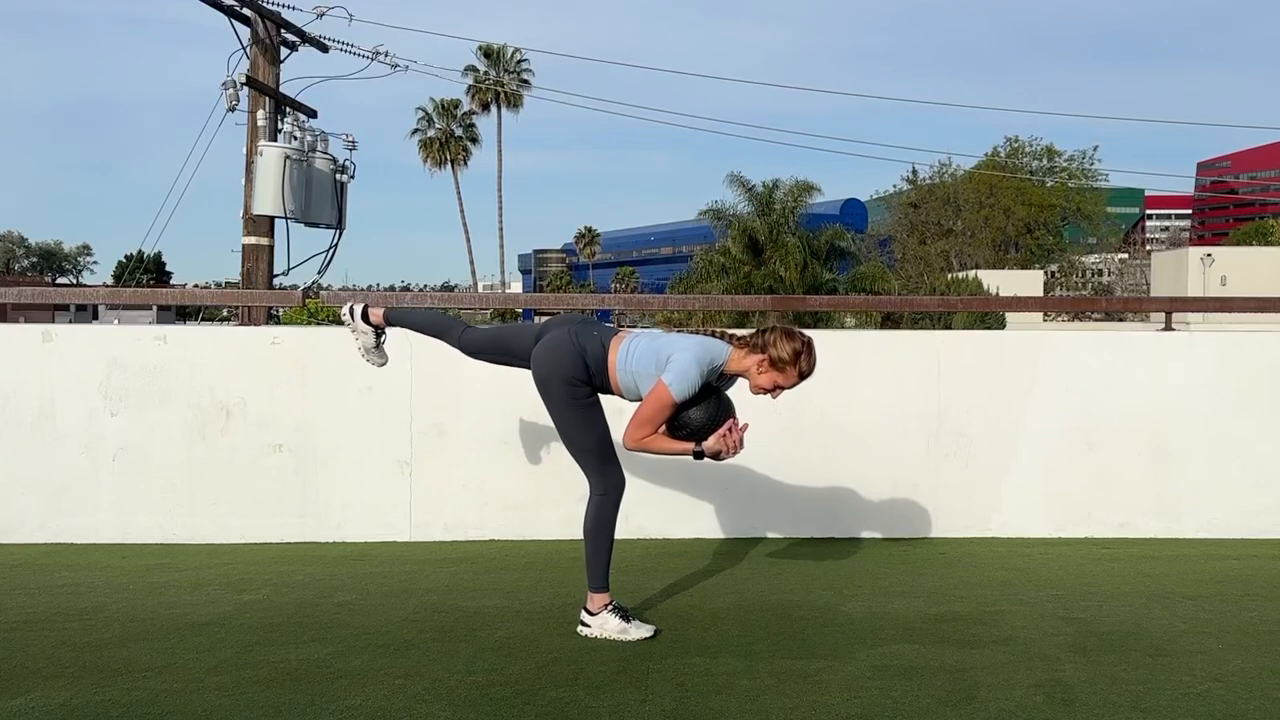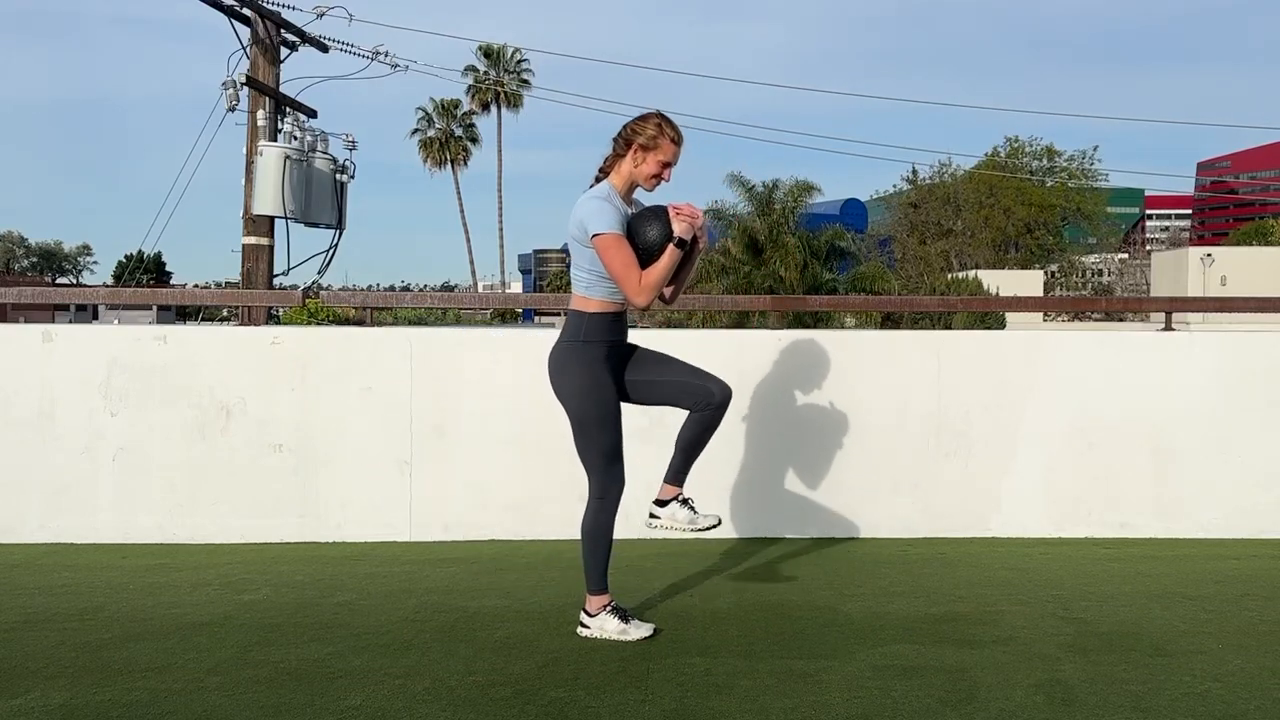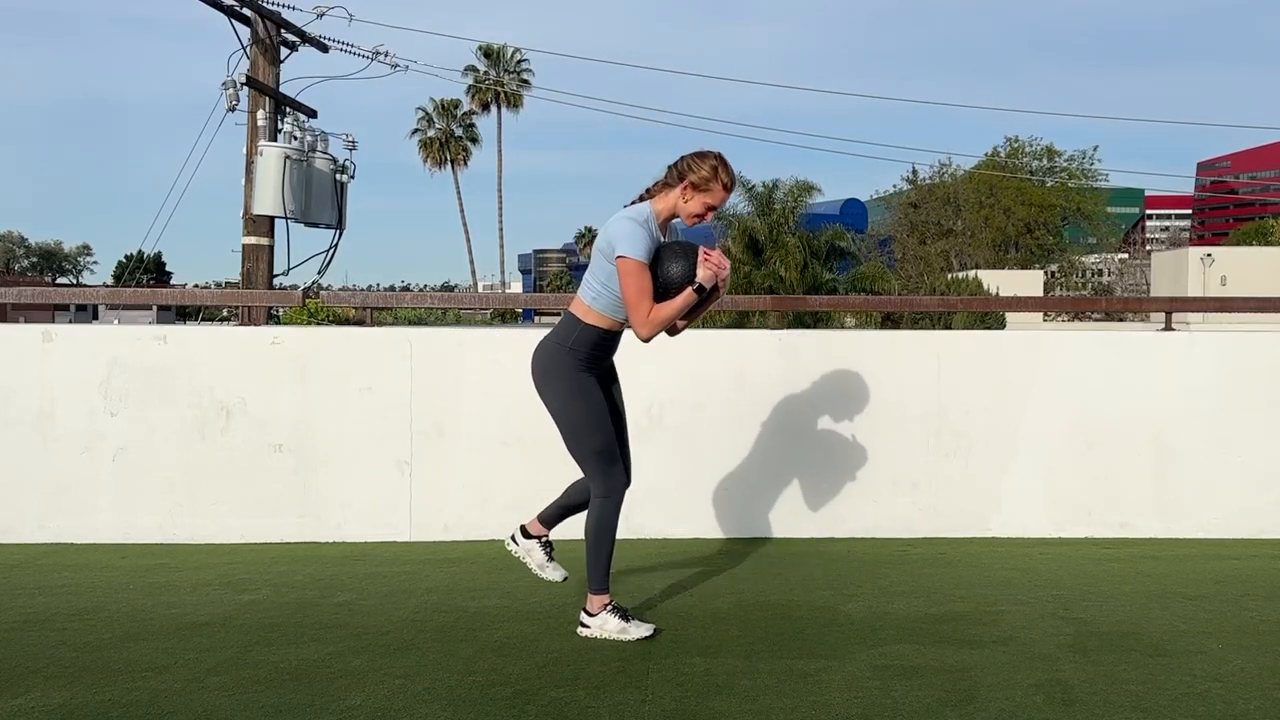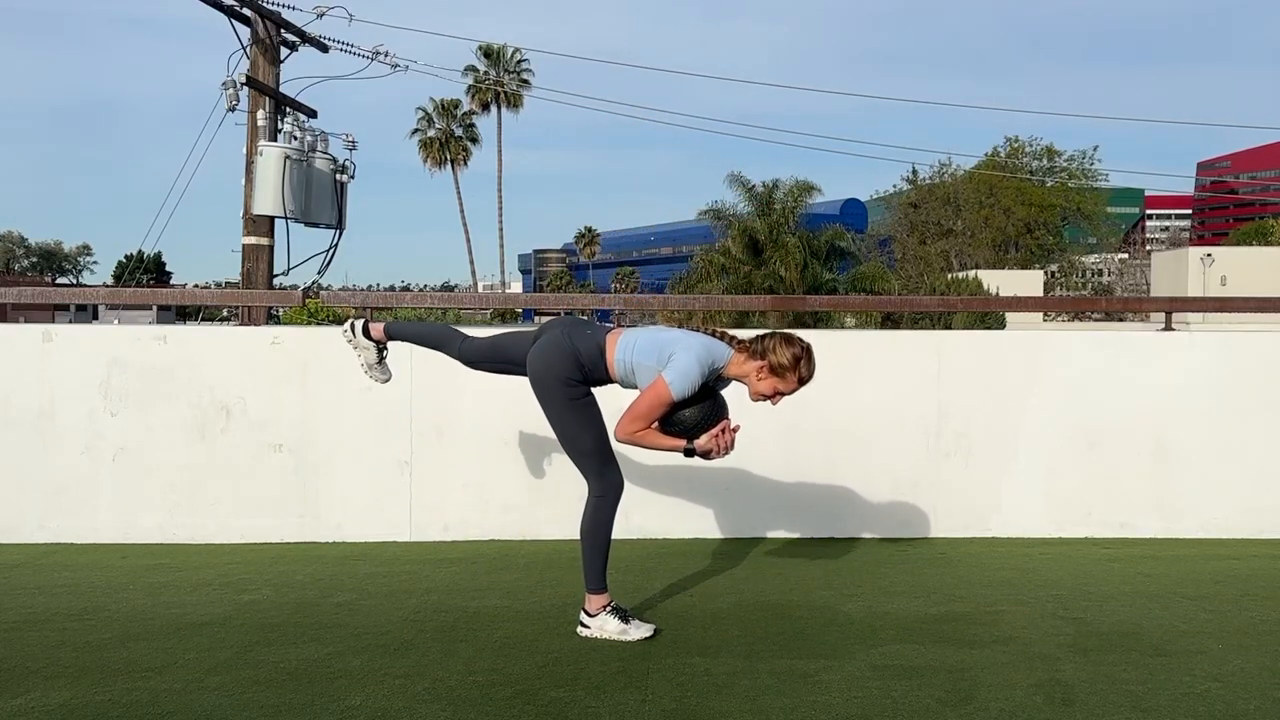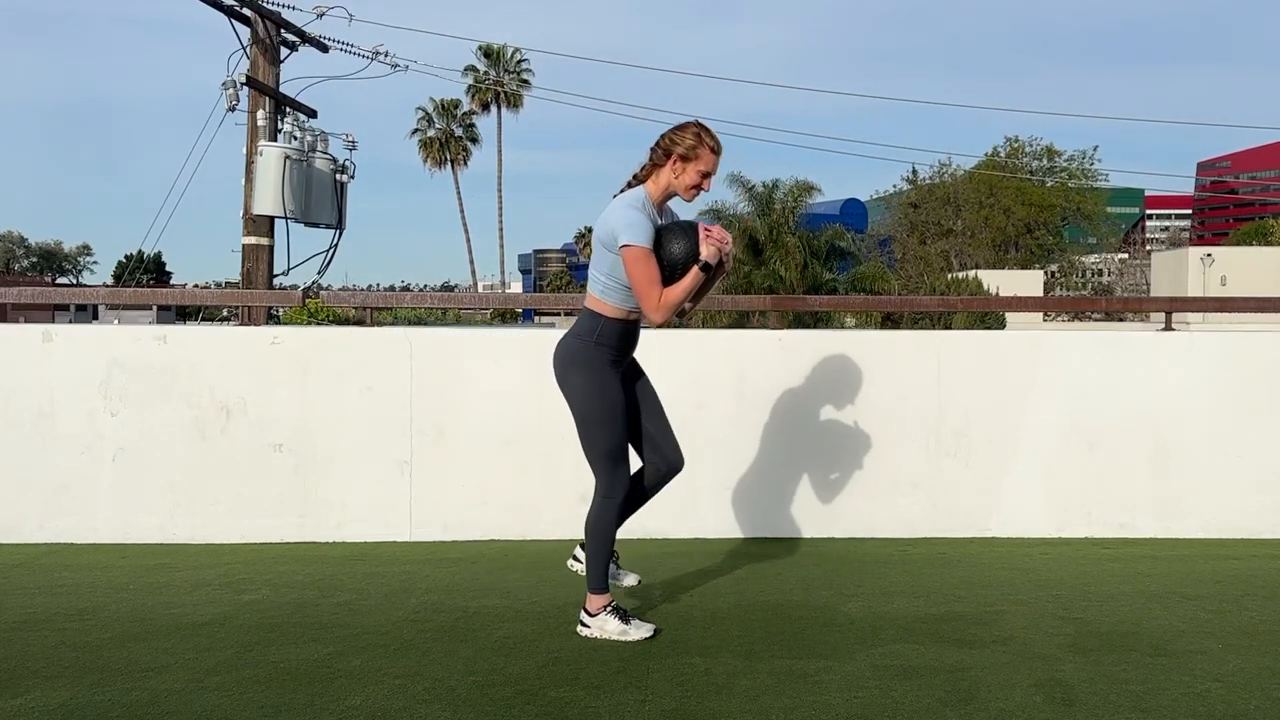
dt=1s
person 1, frame 1
left shoulder: (725, 364)
right shoulder: (695, 366)
right elbow: (635, 436)
left wrist: (715, 442)
right wrist: (703, 449)
left hip: (572, 336)
right hip: (563, 364)
left knee: (470, 340)
right knee: (608, 483)
left ankle: (373, 319)
right ankle: (596, 610)
person 1, frame 2
left shoulder: (632, 207)
right shoulder: (598, 207)
left elbow: (666, 292)
right elbow: (639, 294)
left wrist: (692, 247)
right wrist: (680, 238)
left hip: (615, 349)
right hip: (583, 353)
left knee: (715, 395)
right knee: (607, 482)
left ankle: (669, 499)
right ankle: (595, 611)
person 1, frame 3
left shoulder: (668, 231)
right shoulder: (634, 229)
left elbow: (672, 323)
right elbow: (646, 326)
left wrist: (711, 288)
right wrist: (701, 286)
left hip: (593, 361)
right hip: (566, 362)
left knee: (607, 477)
right knee: (610, 481)
left ankle: (534, 534)
right ankle: (596, 611)
person 1, frame 4
left shoulder: (723, 360)
right shoulder: (696, 367)
left elbow: (664, 413)
right elbow: (628, 429)
left wrist: (707, 438)
right wrist: (695, 447)
left hip: (568, 338)
right hip: (560, 367)
left knee: (469, 350)
right knee: (606, 485)
left ankle: (372, 332)
right ankle: (596, 612)
person 1, frame 5
left shoulder: (664, 213)
right shoulder: (629, 215)
left elbow: (681, 308)
right elbow: (656, 311)
left wrist: (717, 266)
right wrist: (705, 263)
left hip: (618, 353)
right hip: (589, 354)
left knee: (665, 463)
right knee: (614, 480)
left ankle: (592, 550)
right ankle: (596, 612)
